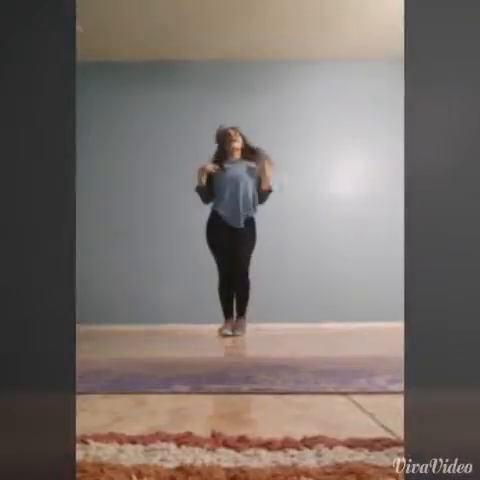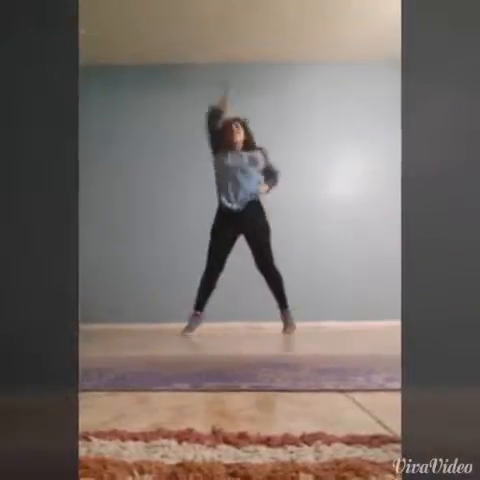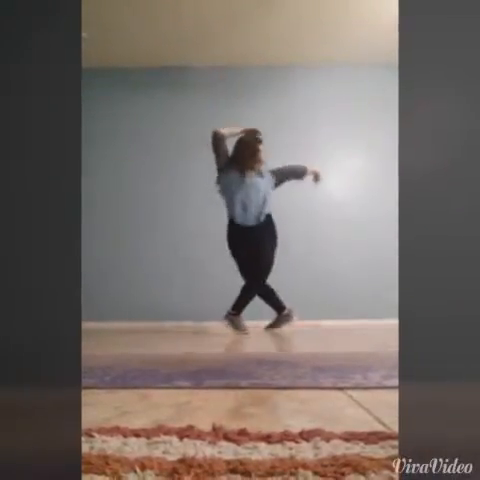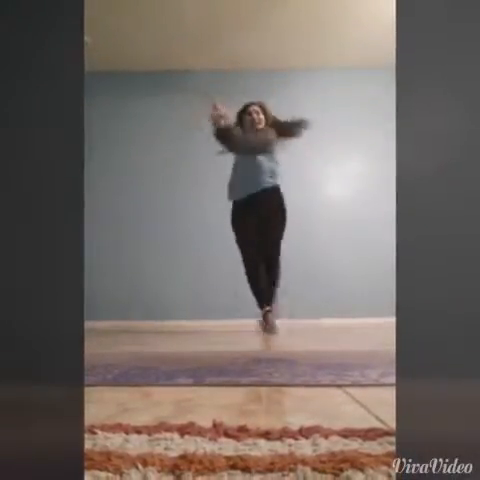
dt=1s
person 1, frame 1
left shoulder: (255, 165)
right shoulder: (216, 167)
left elbow: (260, 199)
right elbow: (207, 198)
left wrist: (267, 179)
right wrist: (202, 178)
left hip: (245, 225)
right hip: (219, 225)
left knee: (241, 271)
right knee: (225, 272)
left ankle: (241, 318)
right ankle: (228, 319)
person 1, frame 2
left shoulder: (258, 154)
right shoulder: (220, 151)
left elbow: (273, 174)
right elbow: (212, 121)
left wrist: (267, 185)
right wrist: (219, 107)
left hip: (253, 215)
right hip: (226, 216)
left knee: (266, 265)
right knee: (213, 266)
left ankle: (286, 313)
right ankle: (197, 314)
person 1, frame 3
left shoulder: (266, 175)
right shoulder: (227, 169)
left elbow: (288, 171)
right elbow: (217, 136)
left wrist: (309, 170)
right wrist: (241, 132)
left hip: (264, 229)
right hip: (238, 231)
left knee: (257, 277)
right knee: (254, 278)
left ankle: (234, 314)
right ankle: (283, 311)
person 1, frame 4
left shoulder: (269, 135)
right shoulder: (242, 142)
left elbow: (240, 140)
left wrist: (225, 121)
right wrist: (222, 120)
left hip: (269, 200)
right hip: (244, 205)
left knee: (270, 257)
right knee: (251, 259)
left ankle: (268, 309)
right ankle: (266, 310)
